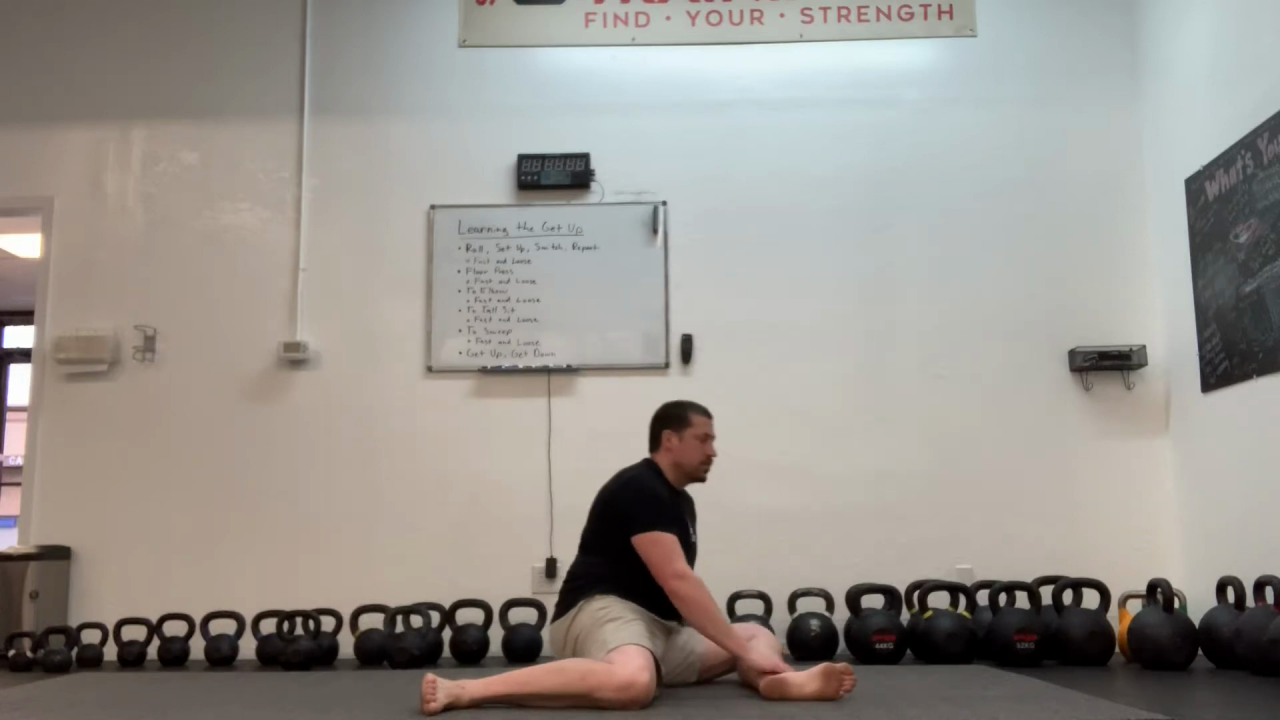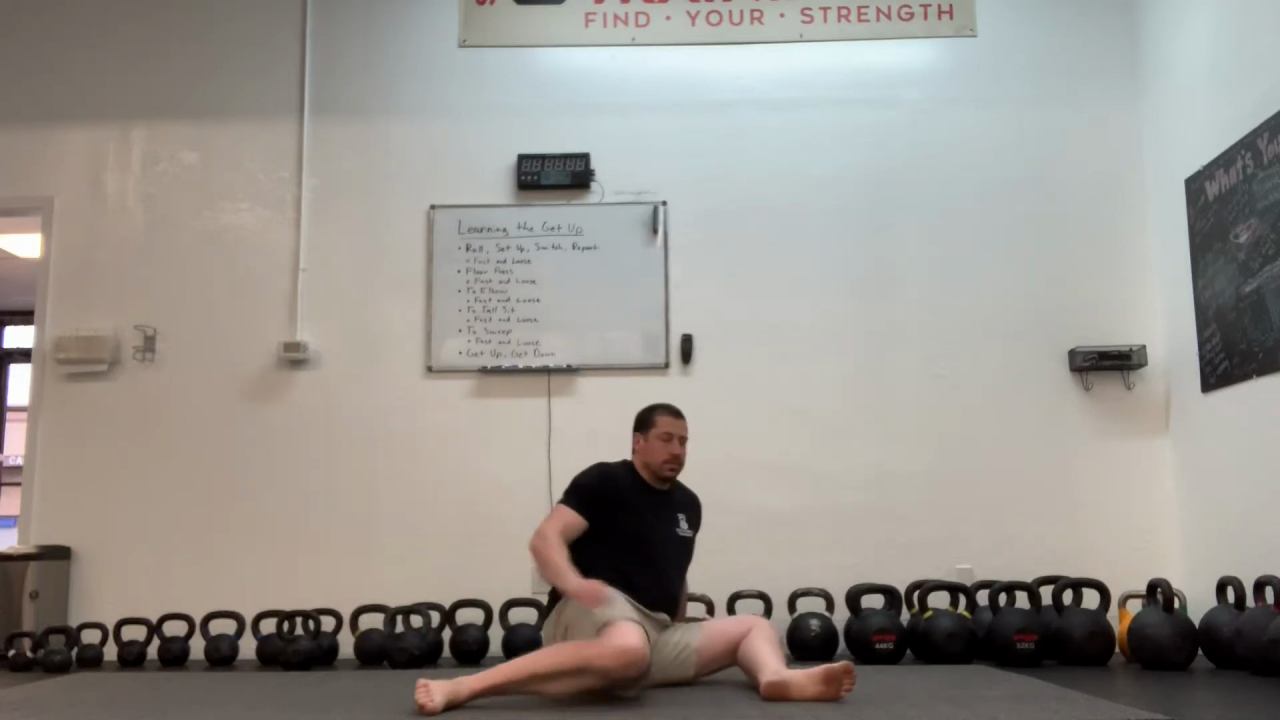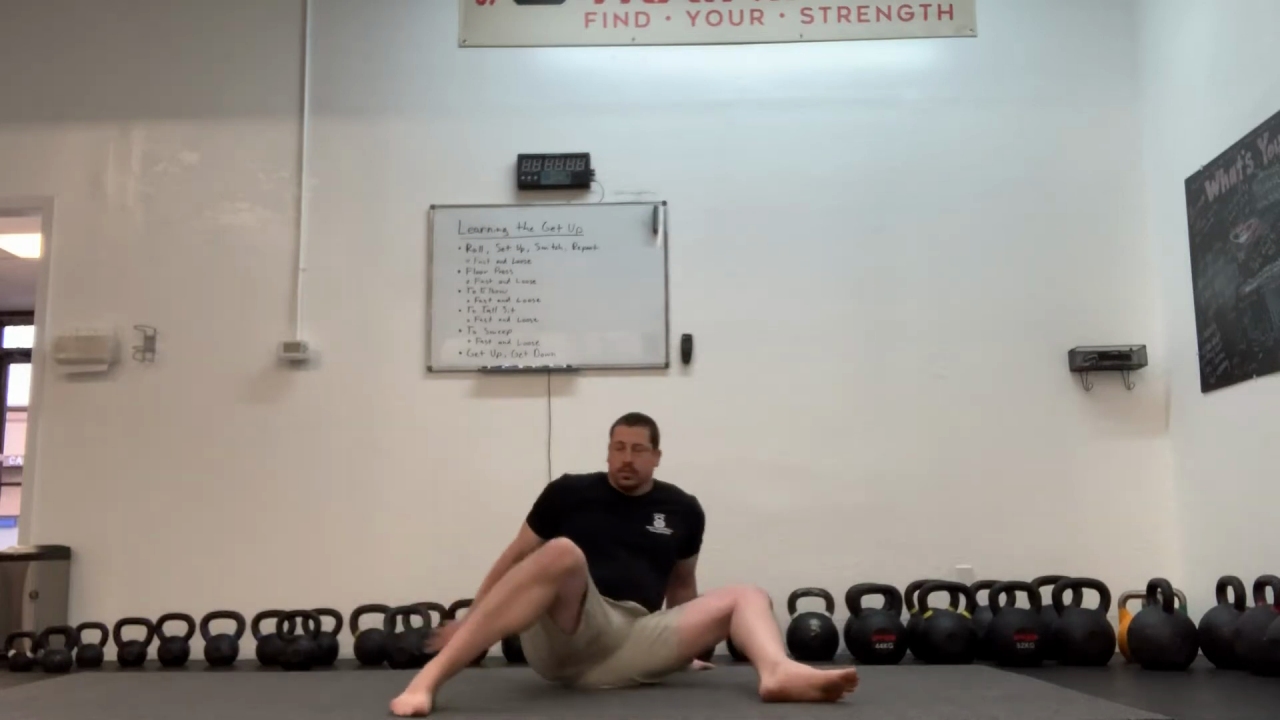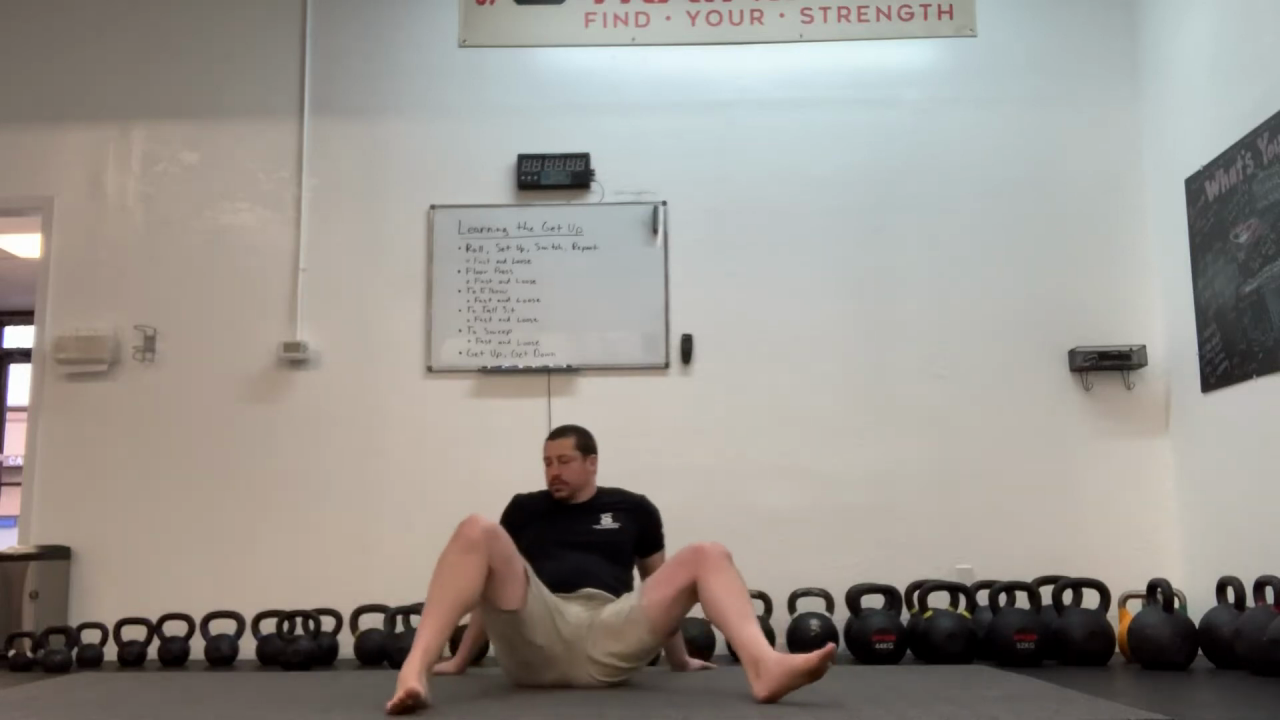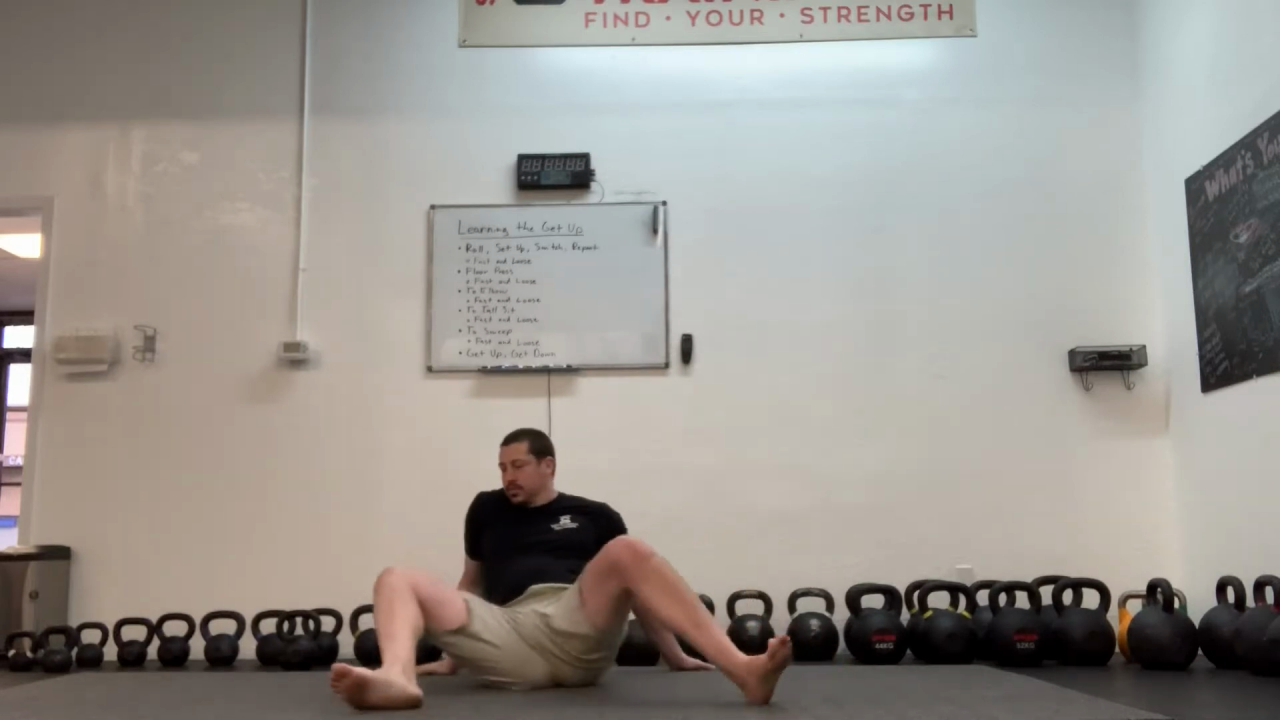
dt=0.4s
person 1, frame 1
left shoulder: (679, 498)
right shoulder: (639, 488)
right elbow: (677, 580)
right wrist: (745, 655)
right hip: (602, 611)
left knee: (759, 635)
right knee: (632, 683)
left ankle: (783, 682)
right ankle: (463, 690)
person 1, frame 2
left shoulder: (688, 502)
right shoulder: (604, 482)
right elbow: (545, 538)
left wrist: (686, 637)
right wrist: (571, 582)
left hip: (656, 629)
right hip: (593, 612)
left knee: (755, 626)
right knee: (627, 653)
left ankle: (777, 677)
right ankle: (460, 688)
person 1, frame 3
left shoulder: (682, 508)
right shoulder: (571, 493)
left elbow: (682, 585)
right elbow: (515, 559)
left wrist: (681, 648)
right wrist: (464, 622)
left hip: (633, 639)
right hip: (561, 636)
left knee: (749, 597)
right knee: (564, 553)
left ankle: (778, 672)
right ankle: (430, 678)
person 1, frame 4
left shoulder: (633, 509)
right shoulder: (524, 509)
left elbow: (659, 581)
right elbow: (491, 586)
left wrist: (679, 656)
right wrist: (460, 660)
left hip: (608, 636)
right hip: (536, 638)
left knee: (709, 555)
right knee: (477, 530)
left ankle: (764, 669)
right ankle: (415, 672)
person 1, frame 5
left shoulder: (594, 515)
right shoulder: (486, 510)
left elbow: (634, 585)
right elbow: (473, 584)
left wrist: (674, 655)
right wrist: (452, 656)
left hip: (578, 634)
right hip: (507, 633)
left knee: (629, 552)
right knee: (396, 580)
left ankle: (743, 672)
right ankle: (397, 678)
